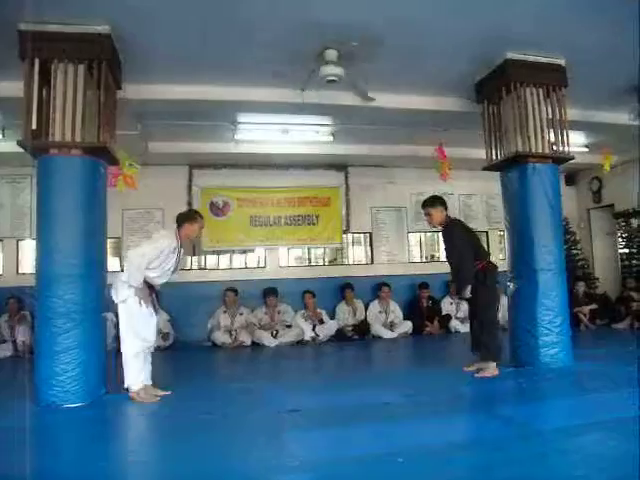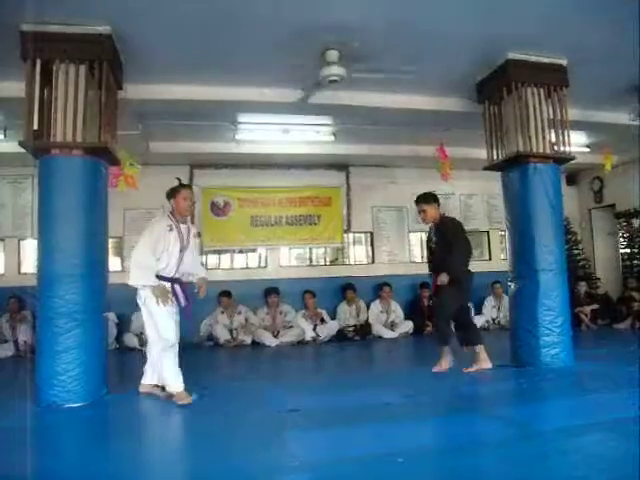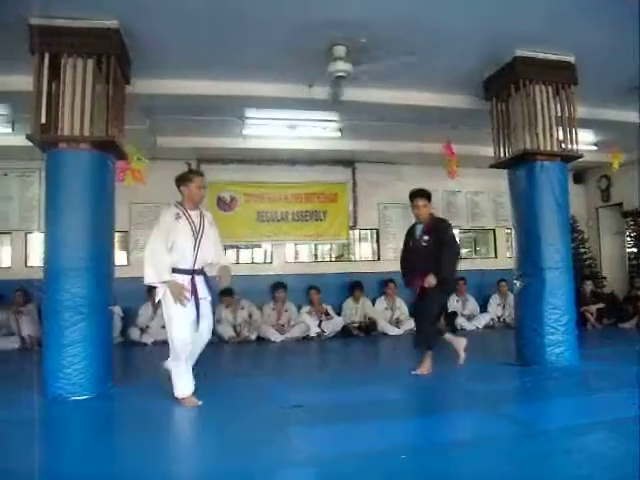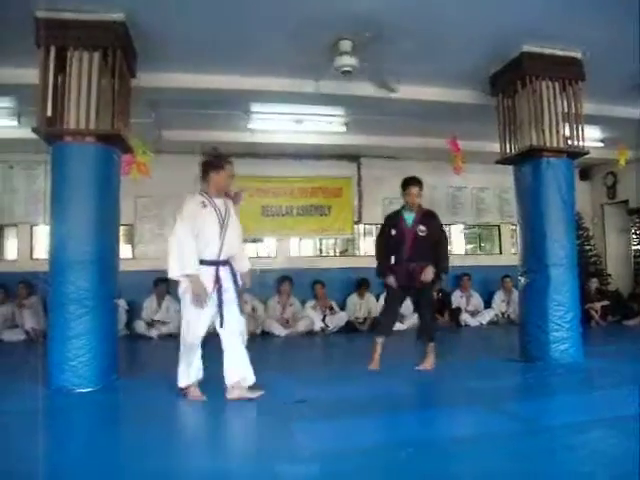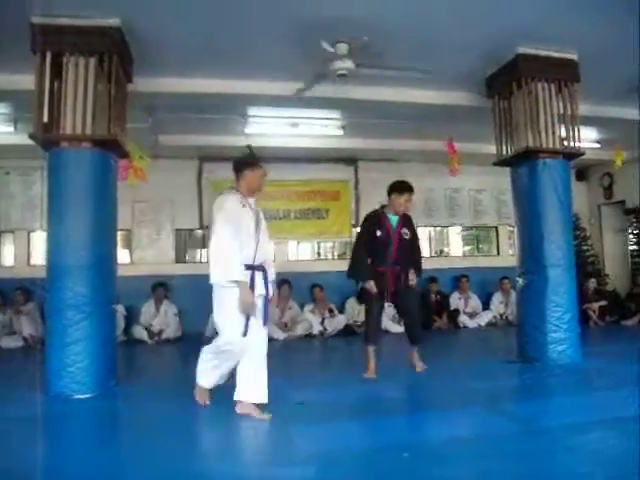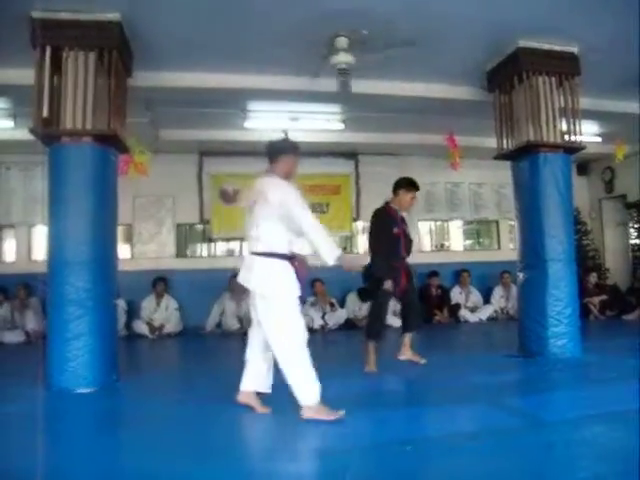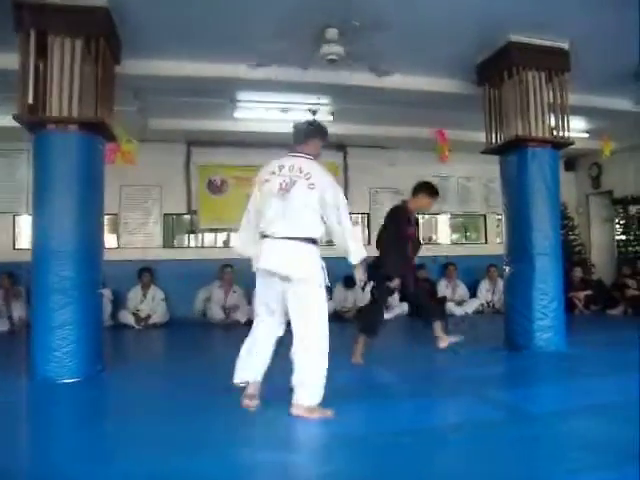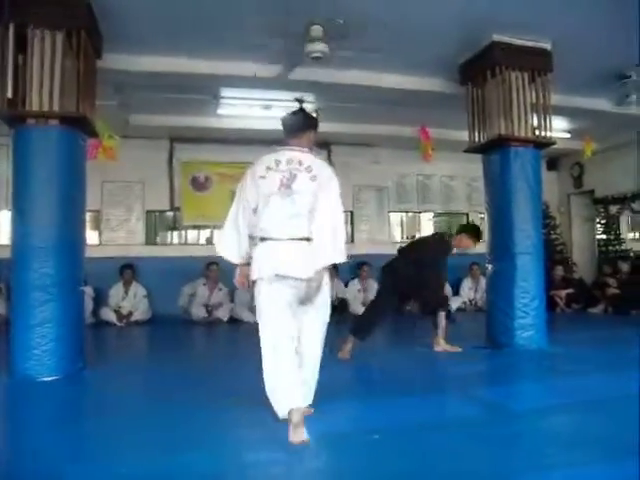
dt=0.3s
person 1, frame 1
left shoulder: (178, 246)
right shoulder: (166, 241)
right elbow: (135, 258)
right wrist: (139, 288)
left hip: (142, 289)
right hip: (131, 289)
left knee: (146, 336)
right knee: (136, 337)
left ankle: (144, 384)
right ankle: (135, 388)
person 1, frame 2
left shoulder: (191, 230)
right shoulder: (159, 225)
left elbow: (192, 259)
right elbow: (141, 255)
left wrist: (200, 277)
right wrist: (154, 285)
left hip: (173, 288)
right hip: (154, 288)
left knee: (161, 337)
right knee: (166, 337)
left ankle: (149, 383)
right ankle: (176, 388)
person 1, frame 3
left shoulder: (206, 218)
right shoulder: (170, 216)
left elbow: (214, 247)
right elbow: (155, 250)
left wrist: (222, 266)
right wrist: (169, 282)
left hip: (198, 282)
right hip: (175, 282)
left knee: (203, 332)
right knee: (182, 338)
left ankle: (175, 367)
right ankle: (184, 391)
person 1, frame 4
left shoulder: (229, 206)
right shoulder: (193, 204)
left elbow: (236, 241)
right elbow: (182, 243)
left wrist: (243, 269)
right wrist: (193, 279)
left hip: (225, 274)
right hip: (200, 275)
left knee: (234, 328)
right knee: (193, 331)
left ankle: (236, 385)
right ankle: (188, 383)
person 1, frame 5
left shoulder: (253, 207)
right shoulder: (227, 204)
right elbow: (223, 246)
left wrist: (269, 279)
right wrist: (241, 285)
left hip: (255, 280)
right hip: (234, 281)
left knee: (256, 341)
right knee: (234, 340)
left ankle: (246, 400)
right ankle: (204, 381)
person 1, frame 6
left shoulder: (256, 189)
right shoulder: (282, 189)
right elbow: (307, 225)
left wrist: (291, 257)
right wrist: (338, 256)
left hip: (257, 267)
right hip: (273, 270)
left knee: (262, 332)
right knee: (290, 335)
left ankle: (248, 390)
right ankle: (310, 403)
person 1, frame 7
left shoulder: (268, 171)
right shoulder: (320, 175)
left elbow: (252, 216)
right elbow: (339, 219)
left wrist: (254, 252)
right wrist: (357, 261)
left hip: (268, 252)
right hip: (302, 255)
left knee: (266, 321)
right knee: (311, 330)
left ankle: (251, 382)
right ankle: (304, 401)
person 1, frame 8
left shoulder: (260, 167)
right shoulder: (321, 170)
left elbow: (241, 216)
right elbow: (328, 222)
left wrist: (241, 262)
right wrist: (321, 267)
left hip: (269, 256)
right hip: (307, 257)
left knee: (276, 340)
right knee: (309, 337)
left ankle: (294, 413)
right ankle: (300, 405)
person 2, frame 1
left shoulder: (453, 229)
right shoulder: (452, 227)
left elbow: (463, 258)
left wrist: (466, 284)
right wrist: (464, 284)
left hip: (481, 277)
right hip: (479, 277)
left knee: (485, 319)
right knee: (477, 318)
left ankle: (491, 366)
right ankle: (483, 360)
person 2, frame 2
left shoulder: (450, 225)
right shoulder: (433, 231)
left elbow: (461, 252)
left wrist: (448, 273)
right wrist: (438, 277)
left hip: (455, 280)
right hip: (445, 281)
left knee: (441, 315)
right knee: (462, 318)
left ankle: (446, 356)
right ankle: (482, 359)
person 2, frame 3
left shoulder: (441, 226)
right shoulder: (412, 231)
left elbow: (451, 252)
right elbow: (406, 259)
left wrist: (437, 275)
right wrist: (411, 281)
left hip: (439, 282)
right hip: (421, 282)
left knee: (426, 319)
right knee: (422, 319)
left ankle: (427, 361)
right ankle: (456, 341)
person 2, frame 4
left shoulder: (430, 218)
right shoulder: (393, 219)
left elbow: (441, 245)
right elbow: (383, 247)
left wrist: (433, 266)
right wrist: (387, 272)
left hip: (423, 273)
right hip: (400, 272)
left knee: (426, 313)
right knee: (389, 311)
left ankle: (430, 356)
right ankle: (377, 357)
person 2, frame 5
left shoulder: (407, 221)
right shoulder: (372, 219)
left elbow: (414, 248)
right elbow: (360, 250)
left wrist: (413, 270)
right wrist: (365, 277)
left hip: (402, 276)
right hip: (377, 276)
left knee: (412, 314)
right knee: (373, 318)
left ankle: (414, 355)
right ankle: (371, 365)
person 2, frame 6
left shoulder: (400, 217)
right shoulder: (381, 215)
right elbow: (378, 248)
left wrist: (402, 269)
right wrist: (385, 276)
left hip: (401, 271)
right hip: (384, 273)
left knee: (412, 306)
right knee: (379, 312)
left ankle: (406, 350)
right ankle: (371, 358)
person 2, frame 7
left shoulder: (412, 218)
right shoulder: (396, 214)
right elbow: (387, 246)
left wrist: (406, 269)
right wrist: (393, 274)
left hip: (406, 268)
right hip: (389, 270)
left knee: (423, 299)
left ankle: (441, 337)
right ankle: (358, 350)
person 2, frame 8
left shoulder: (444, 242)
right shoulder: (441, 246)
left elbow: (436, 278)
right elbow: (433, 278)
right wrist: (440, 310)
left hip: (413, 275)
right hip: (397, 275)
left knee: (441, 302)
right knee: (380, 307)
left ankle: (440, 342)
right ankle: (347, 346)
